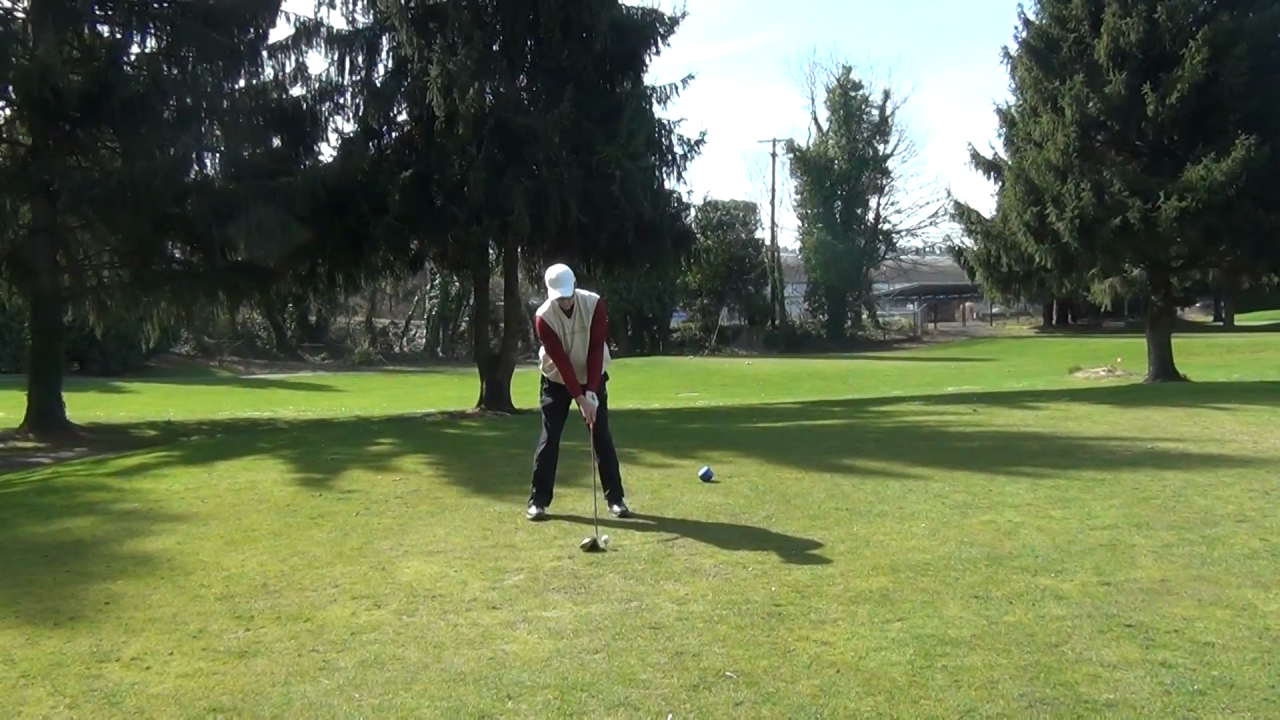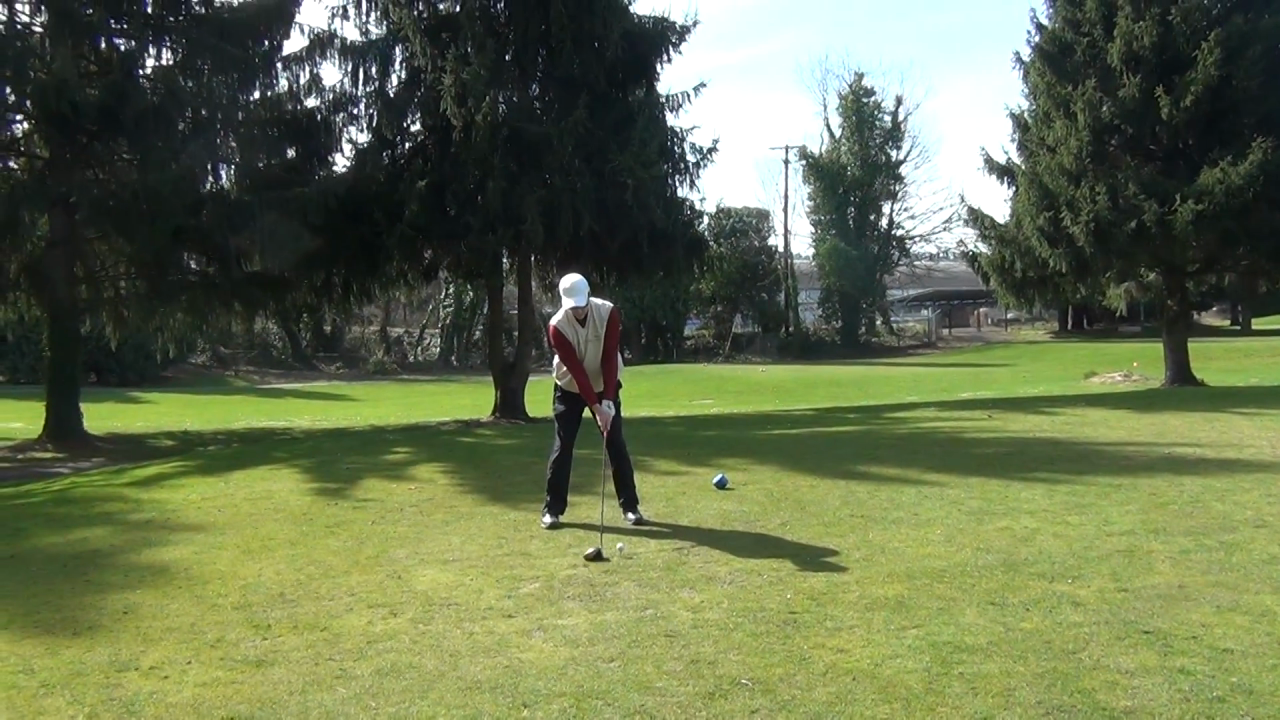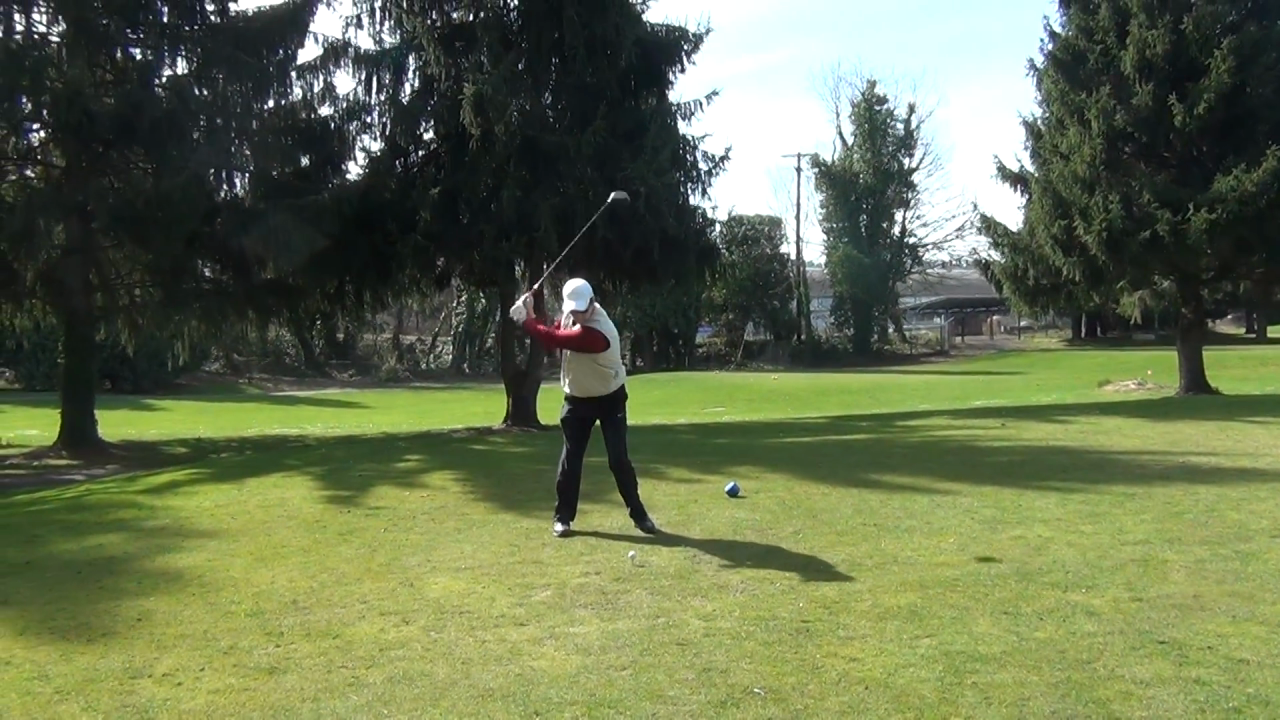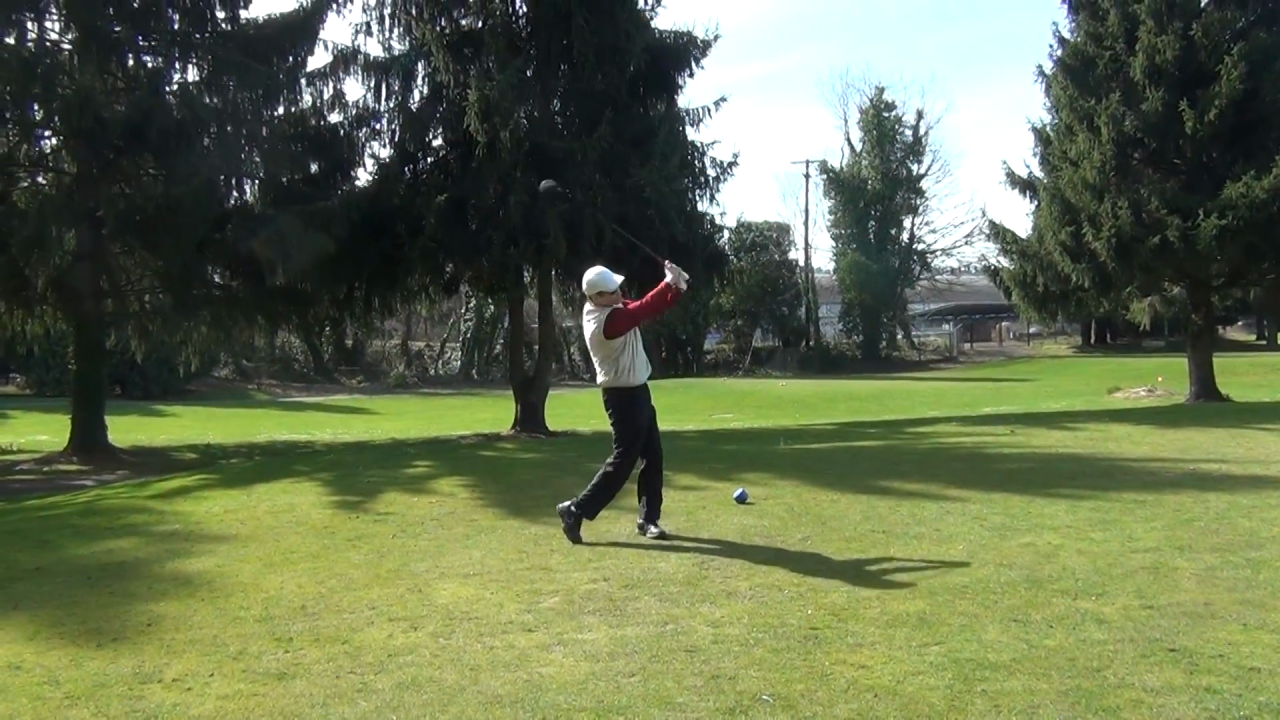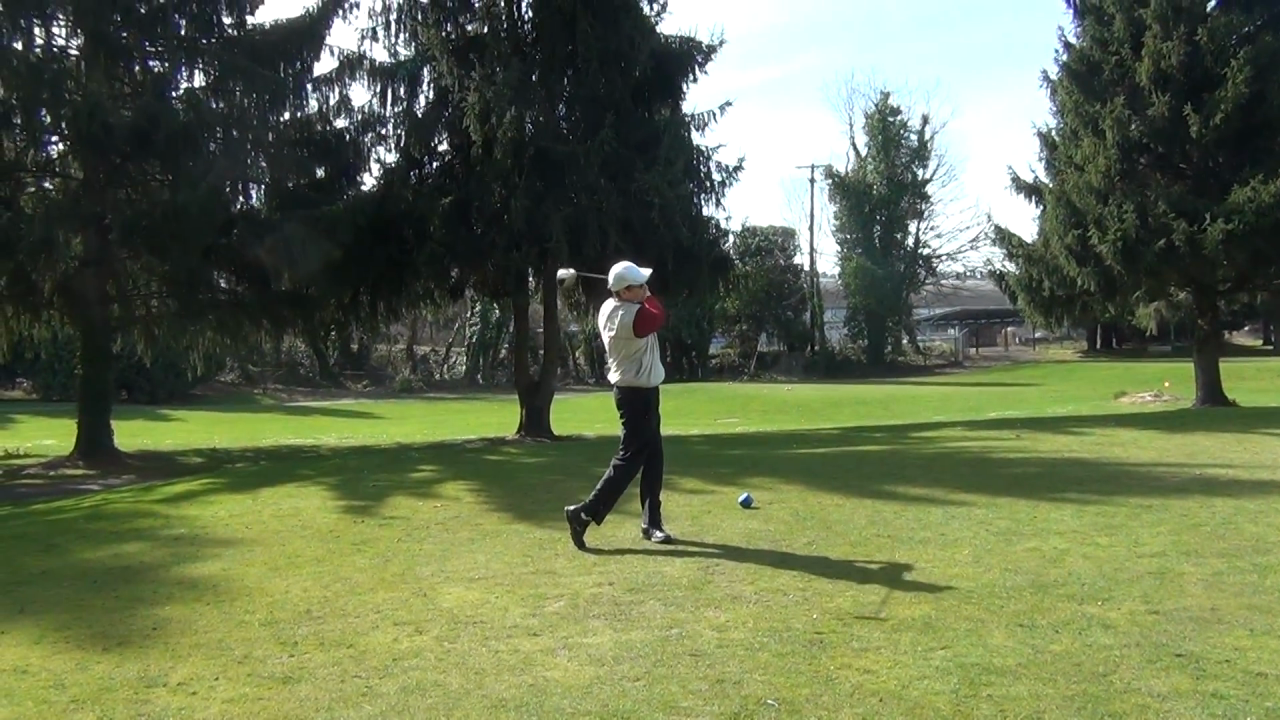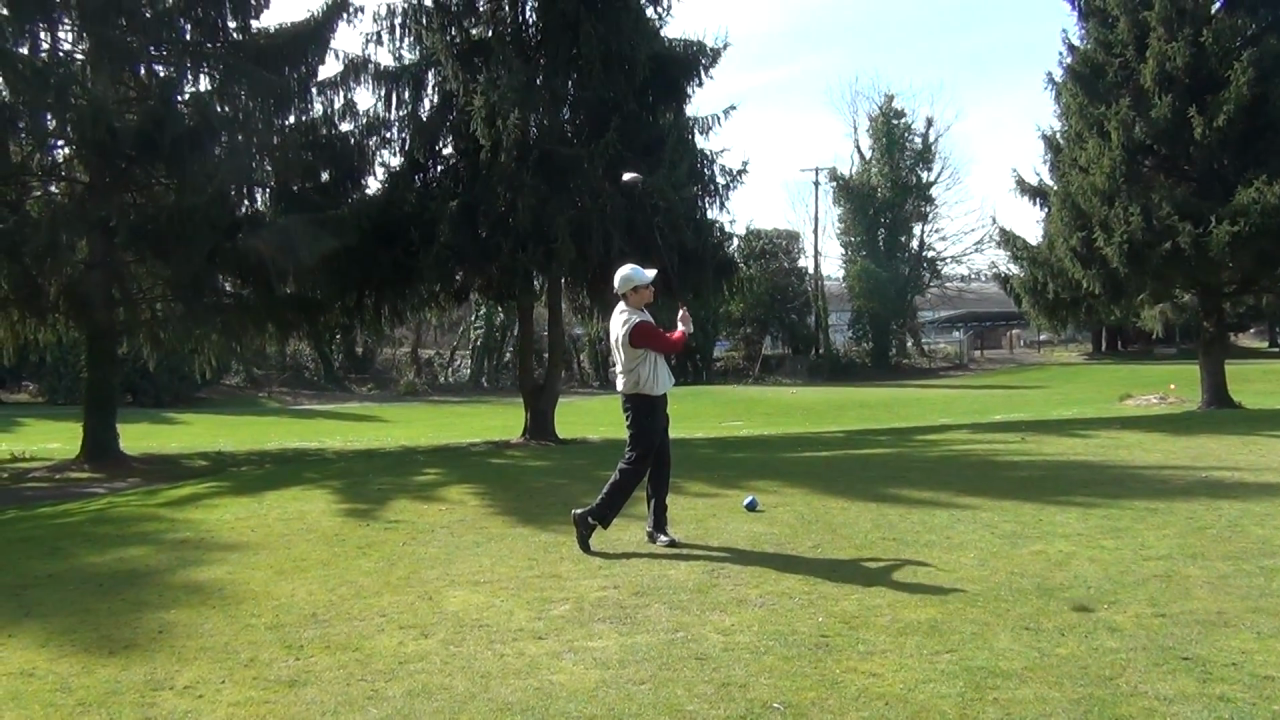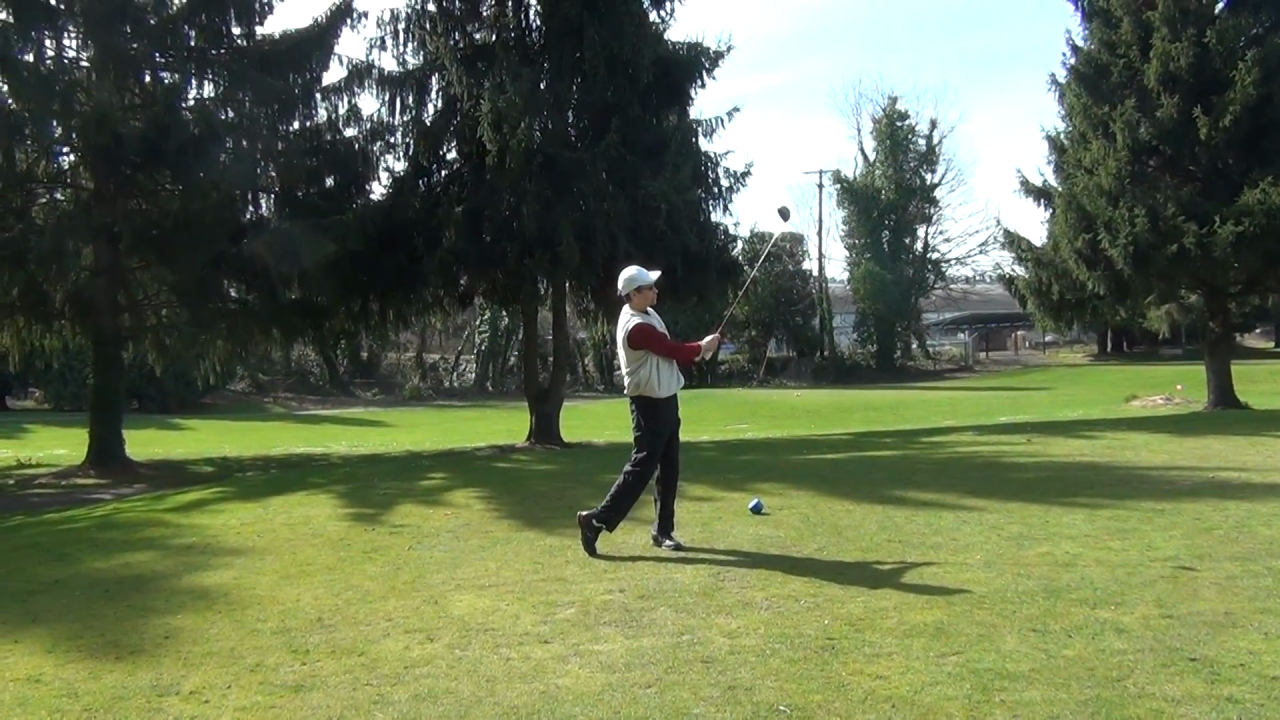
dt=0.7s
person 1, frame 1
left shoulder: (595, 304)
right shoulder: (544, 317)
left elbow: (596, 351)
right elbow: (561, 361)
left wrist: (591, 392)
right wrist: (579, 398)
left hip: (592, 379)
right hip: (556, 381)
left knee: (602, 436)
right knee: (550, 437)
left ankle: (615, 497)
right ankle: (538, 499)
person 1, frame 2
left shoulder: (608, 313)
right shoulder: (557, 326)
left elbow: (610, 359)
right elbow: (575, 369)
left wrist: (607, 400)
right wrist: (595, 407)
left hip: (605, 387)
right hip: (569, 390)
left knee: (616, 446)
right knee: (563, 447)
left ankle: (630, 505)
right ankle: (552, 508)
person 1, frame 3
left shoulder: (596, 333)
right shoulder: (574, 316)
left elbow: (553, 338)
right elbow: (552, 339)
left wrist: (524, 320)
right wrist: (529, 315)
left hip: (609, 399)
right hip: (577, 399)
left knee: (618, 458)
right knee: (570, 458)
left ankle: (638, 513)
right ankle: (563, 515)
person 1, frame 4
left shoulder: (611, 306)
right shoulder: (607, 319)
left elbow: (638, 309)
right elbow: (644, 308)
left wrist: (674, 286)
right wrist: (669, 283)
left hip: (637, 389)
right hip: (623, 395)
left knee: (652, 455)
right knee: (624, 458)
left ankle: (648, 518)
right ankle: (576, 510)
person 1, frame 5
left shoulder: (609, 309)
right shoulder: (635, 316)
right elbow: (659, 317)
left wrist: (642, 296)
right wrist: (646, 296)
left hip: (633, 389)
right hip: (637, 393)
left knee: (652, 457)
right knee: (629, 459)
left ankle: (651, 522)
right ankle: (584, 513)
person 1, frame 6
left shoulder: (629, 312)
right shoulder: (636, 325)
left elbow: (659, 341)
right elbow: (670, 346)
left wrist: (678, 327)
right wrist: (683, 328)
left hip: (650, 397)
right hip: (643, 400)
left knee: (660, 463)
right knee: (635, 464)
left ankle: (656, 526)
right ankle: (591, 516)
person 1, frame 7
left shoulder: (646, 314)
right shoulder: (637, 327)
left elbow: (669, 350)
right elbow: (673, 350)
left wrist: (697, 351)
right wrist: (702, 347)
left hip: (665, 399)
right hip: (649, 404)
left knee: (669, 467)
right knee: (641, 467)
left ankle: (663, 530)
right ankle: (597, 519)
